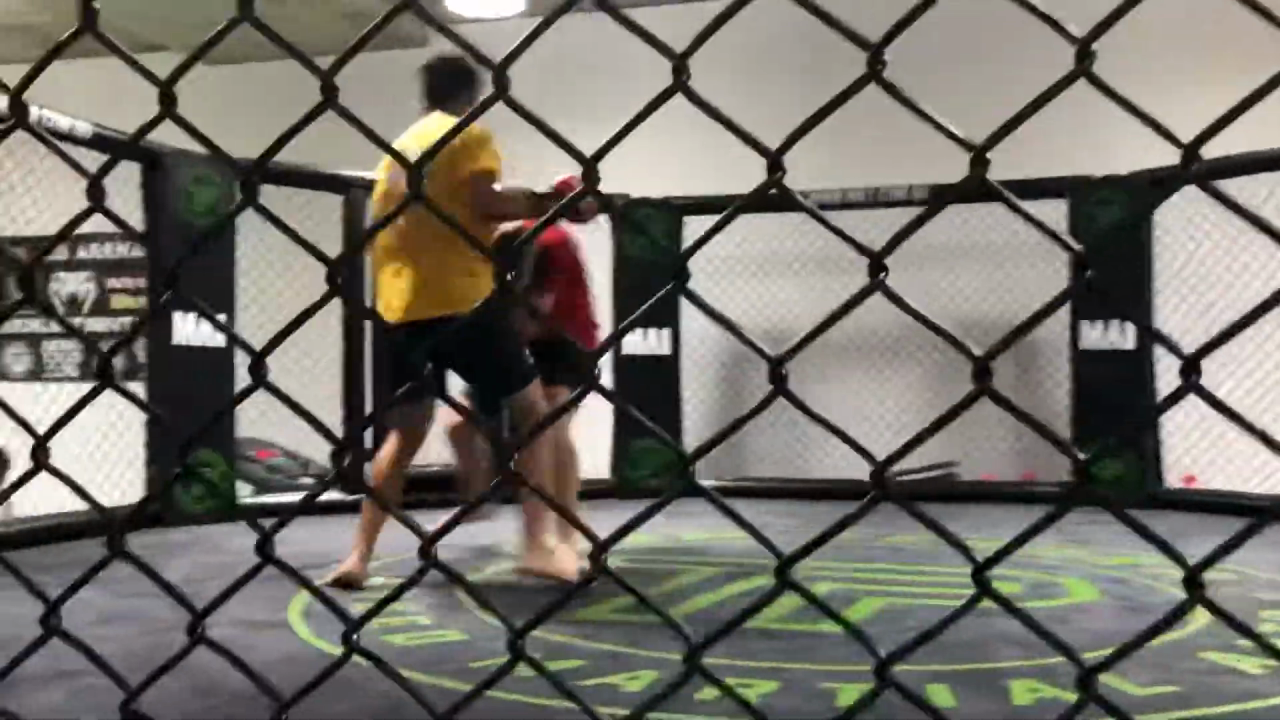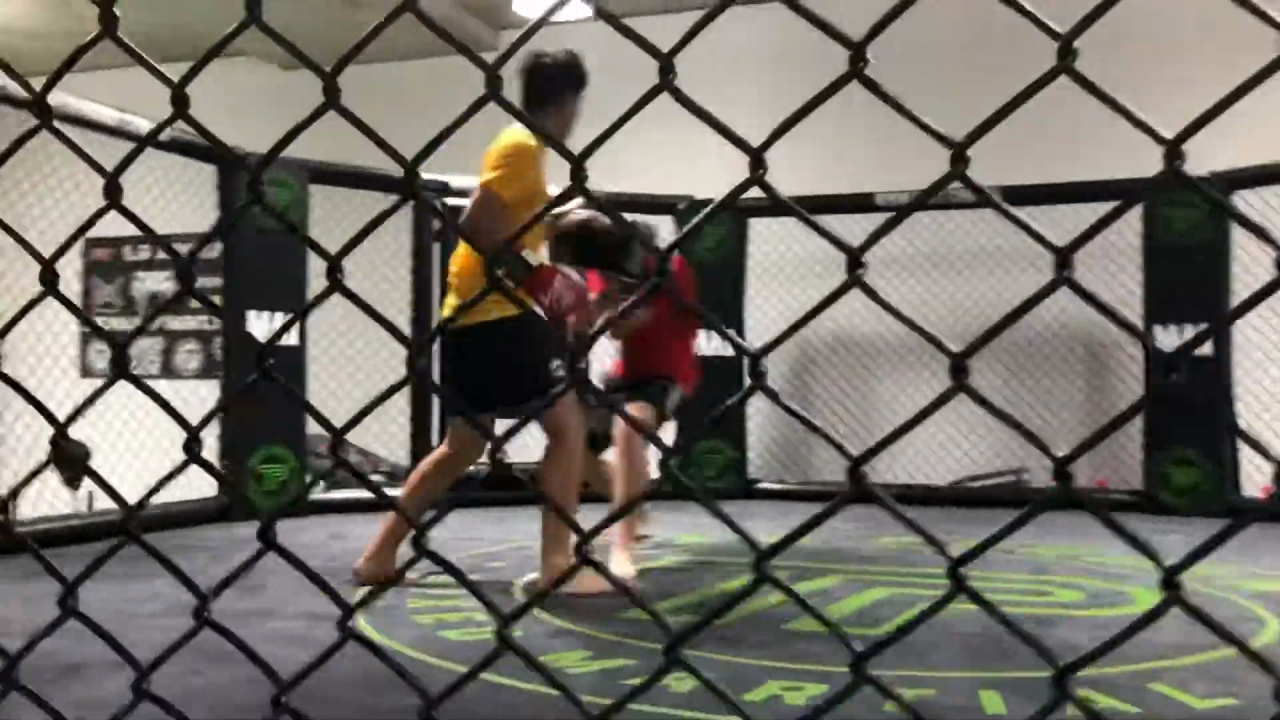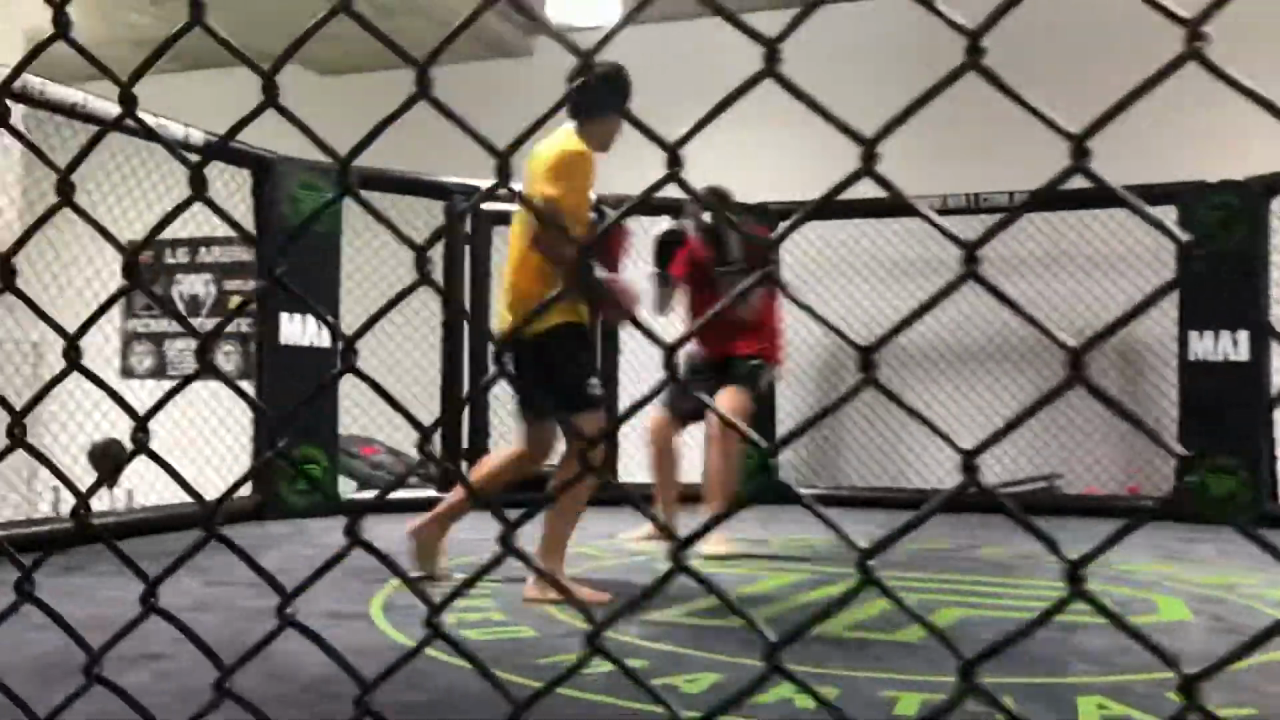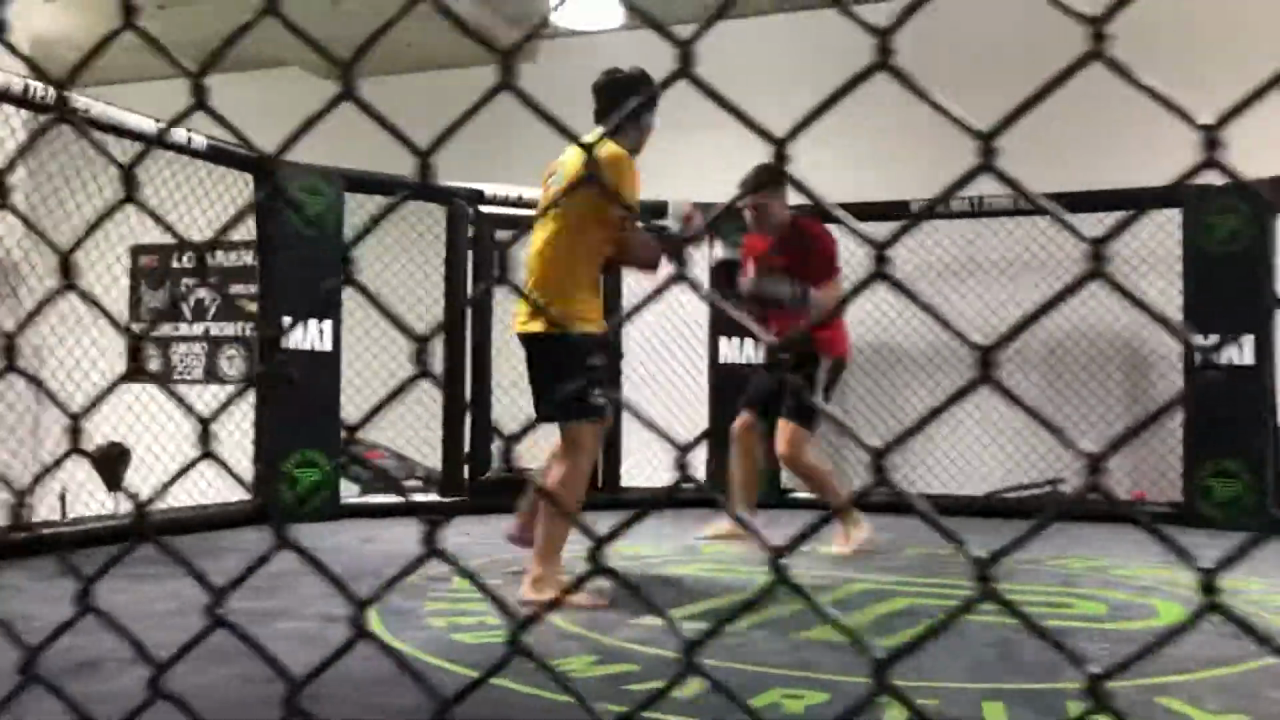
dt=0.2s
person 1, frame 1
left shoulder: (395, 151)
right shoulder: (469, 137)
left elbow: (384, 228)
right elbow: (486, 203)
right wrist: (552, 203)
left hip: (404, 308)
right hip: (464, 303)
left knee: (405, 432)
right knee: (534, 412)
left ankle: (360, 557)
right ankle: (539, 546)
person 1, frame 2
left shoulder: (518, 146)
right shoulder: (521, 148)
right elbow: (478, 220)
right wrist: (529, 272)
left hip: (471, 314)
right hip: (492, 312)
left knee: (461, 446)
right knee: (567, 422)
left ankle: (378, 555)
right ankle: (559, 564)
person 1, frame 3
left shoulder: (554, 148)
right shoulder: (574, 154)
right elbow: (546, 230)
right wrist: (598, 284)
left hip: (528, 316)
right hip: (552, 315)
left knee: (537, 444)
right knee: (588, 438)
left ankle: (435, 525)
right ankle: (548, 575)
person 1, frame 4
left shoulder: (577, 156)
right shoulder: (613, 161)
right elbow: (638, 252)
left wrist: (646, 245)
right wrist: (680, 239)
left hip: (546, 314)
right hip: (569, 319)
left knee: (582, 431)
right knee: (583, 441)
left ankle: (529, 520)
right ankle: (543, 577)
person 2, frame 1
left shoulder: (554, 245)
left elbow: (532, 323)
left hip: (567, 340)
right hip: (519, 339)
left knee: (551, 423)
right knee: (464, 426)
left ankle: (568, 535)
right ankle: (473, 498)
person 2, frame 2
left shoulder: (674, 273)
right shoulder: (609, 270)
left elbow: (621, 324)
left hip: (667, 375)
right hip: (626, 372)
left knee: (628, 432)
left ankle: (622, 546)
right ankle: (632, 524)
person 2, frame 3
left shoulder: (754, 246)
right shoulder: (689, 246)
left elbow: (746, 311)
right elbow: (663, 303)
left wrist: (727, 260)
right wrist: (664, 265)
left hip: (753, 355)
right hip: (708, 355)
left knee: (725, 414)
right knee: (659, 427)
right ankle: (664, 517)
person 2, frame 4
left shoulder: (812, 236)
right shoulder: (753, 243)
left elbow: (831, 301)
right elbow: (751, 303)
left wrist: (788, 293)
right wrist: (734, 282)
left hip: (819, 353)
right hip: (783, 351)
left knee: (790, 448)
right knee: (741, 430)
left ankle: (851, 521)
right ankle: (739, 517)
